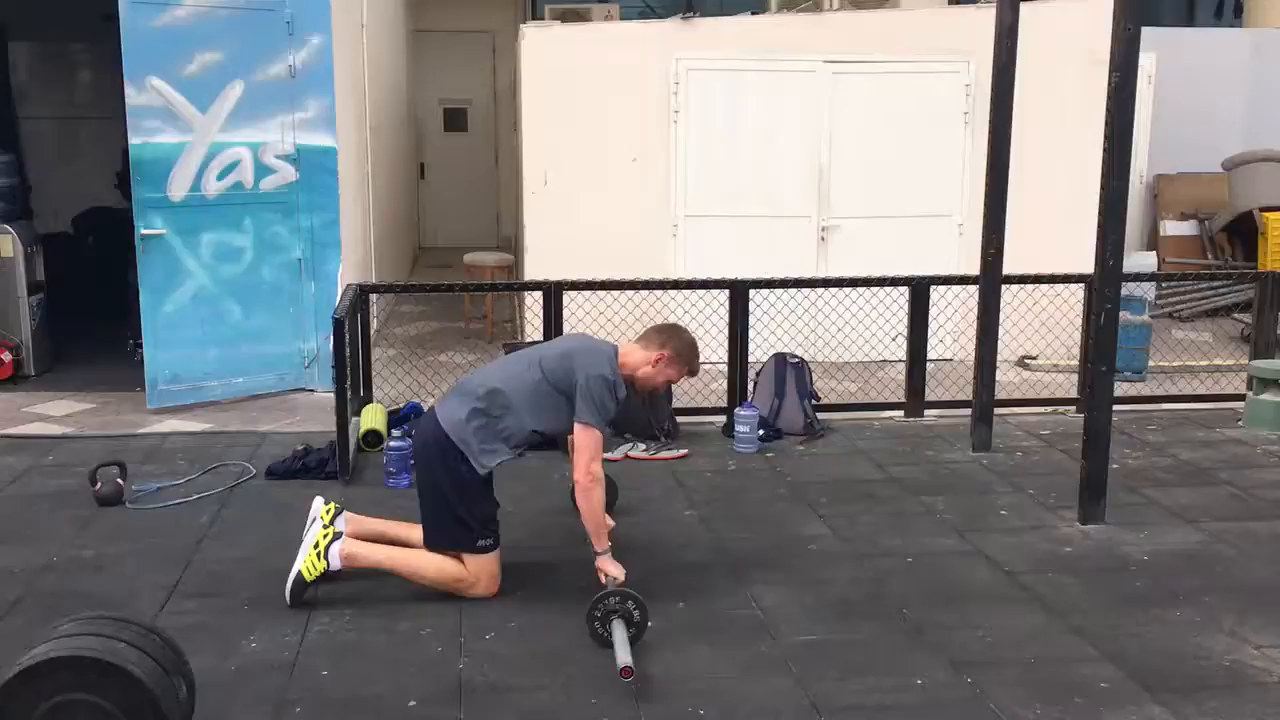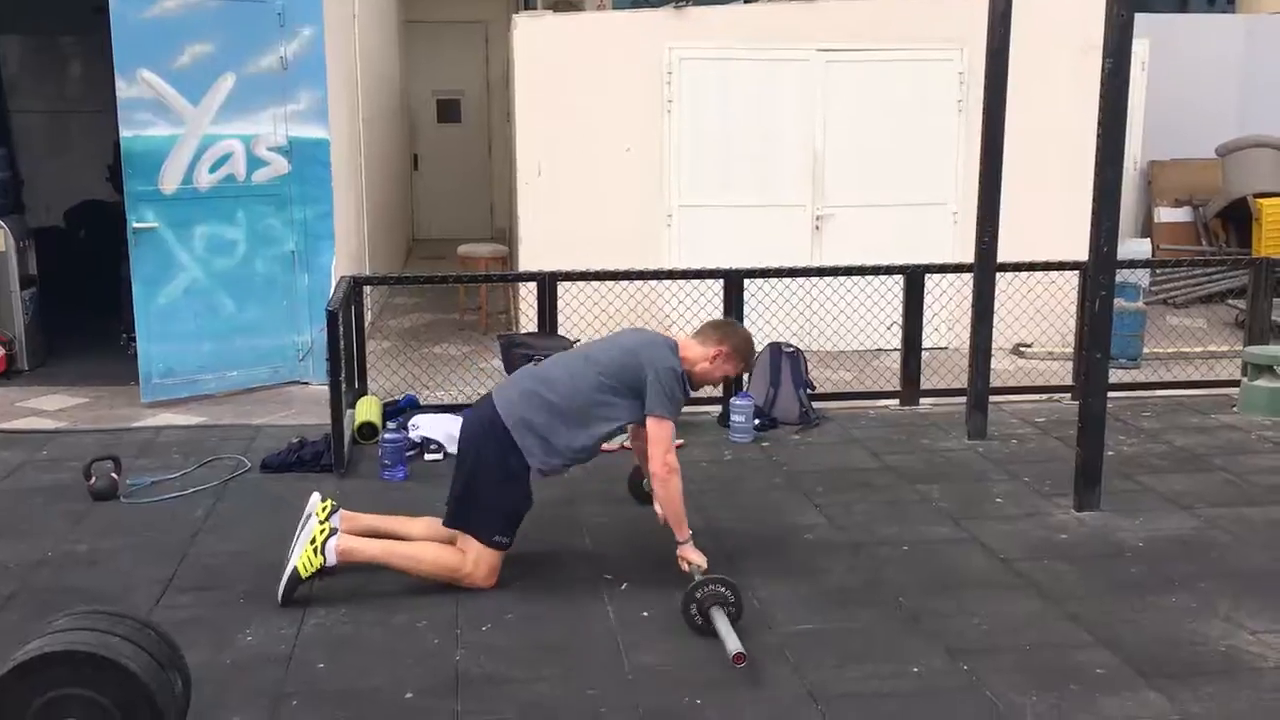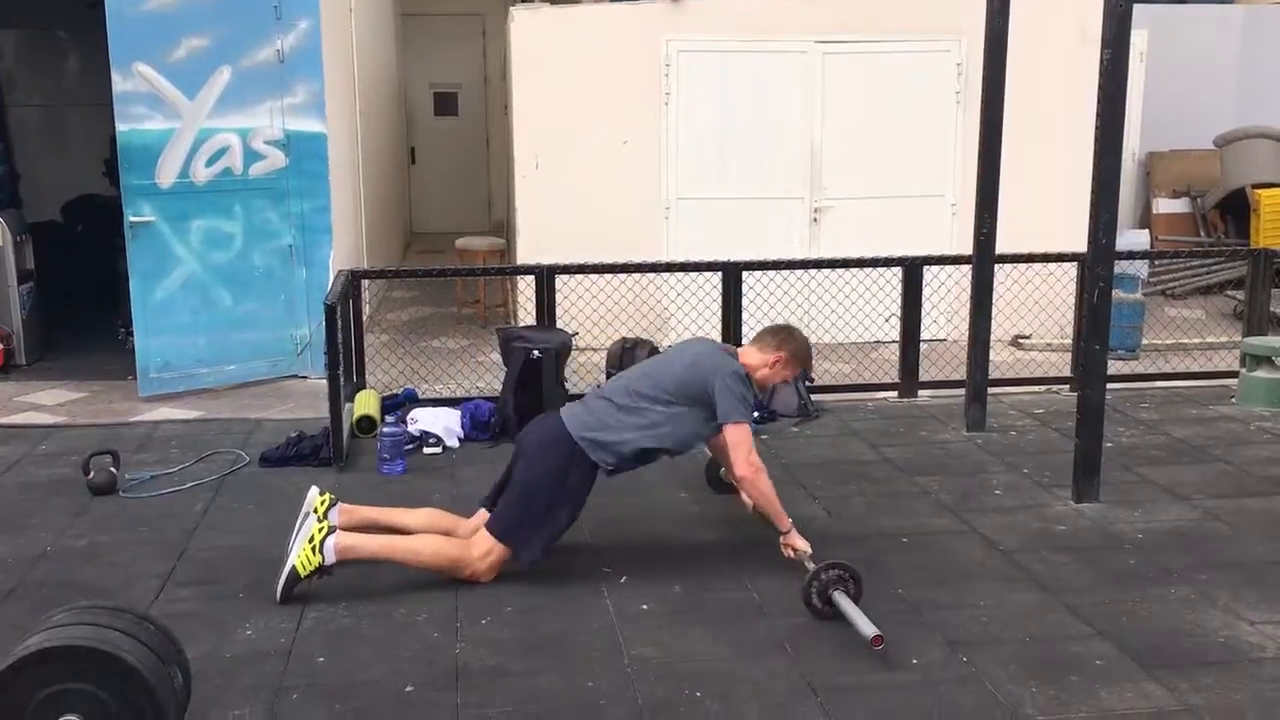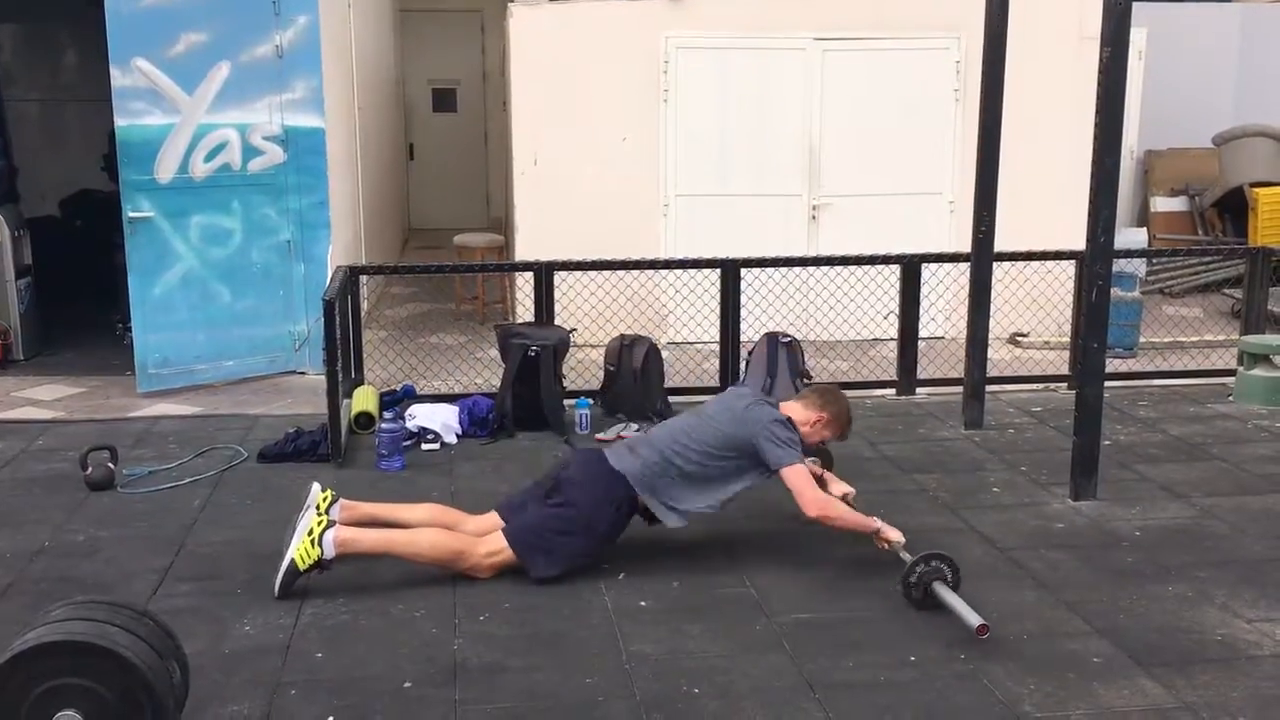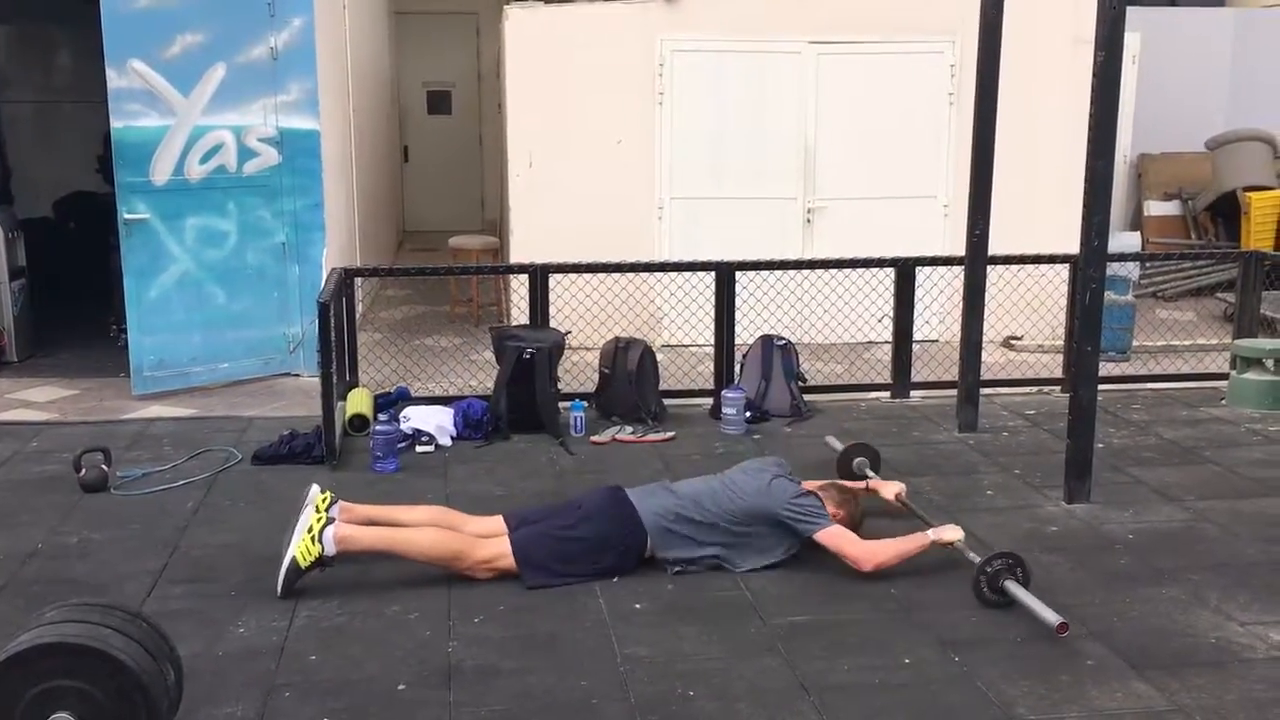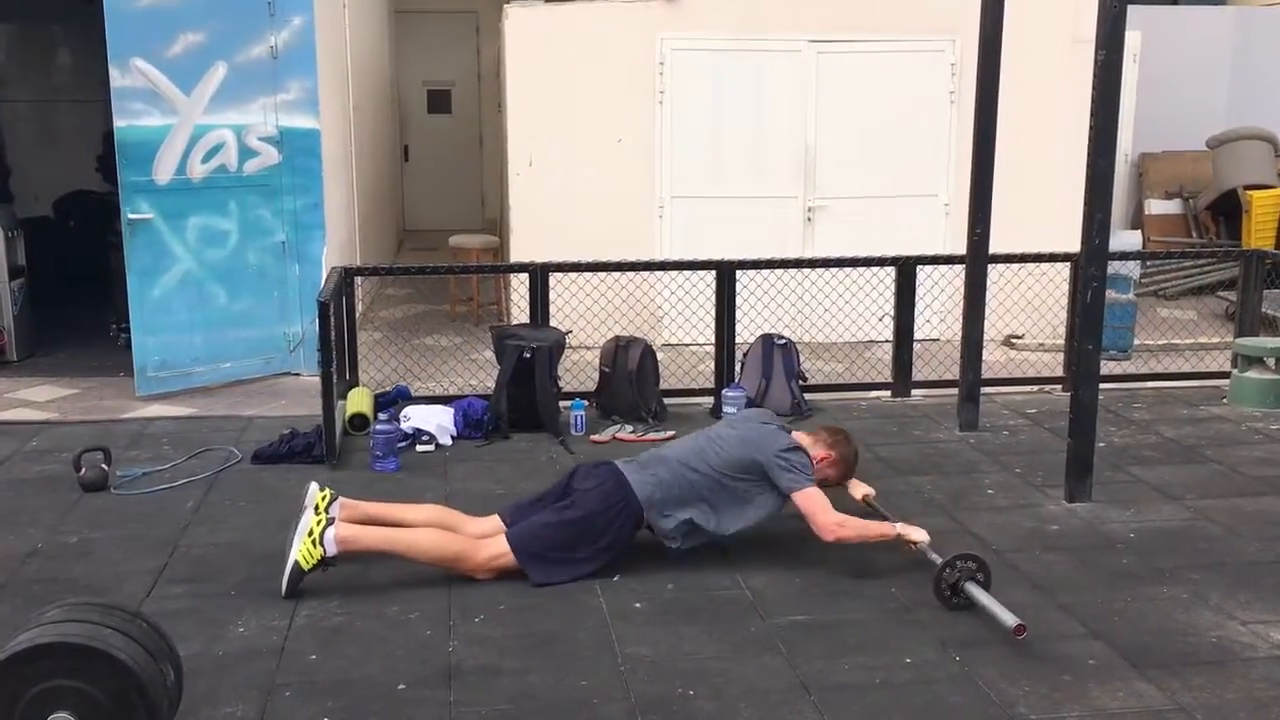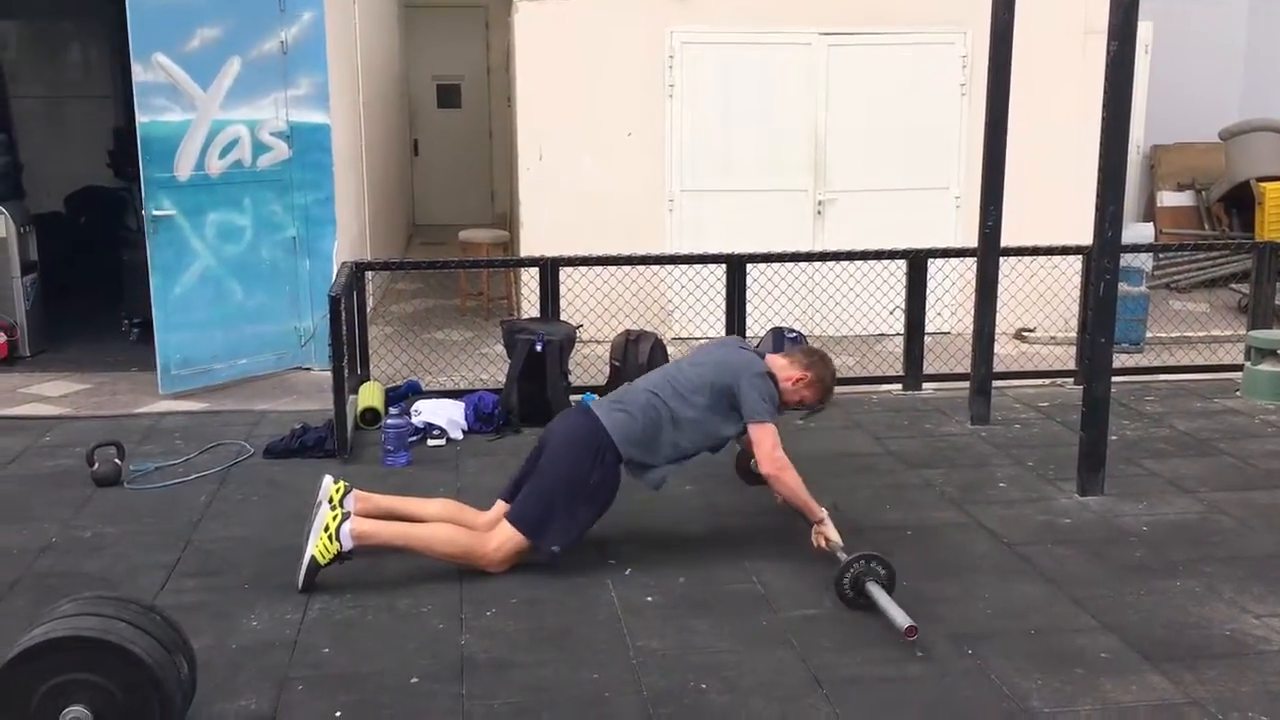
dt=0.5s
person 1, frame 1
left shoulder: (596, 355)
right shoulder: (602, 376)
left elbow: (578, 443)
right elbow: (587, 474)
left wrist: (597, 511)
right wrist: (603, 552)
left hip: (449, 429)
right hip: (454, 442)
left knee: (453, 544)
right knee: (480, 580)
left ankle: (340, 523)
right ankle: (339, 551)
person 1, frame 2
left shoulder: (652, 350)
right shoulder: (668, 369)
left elbow: (642, 435)
right elbow: (663, 465)
left wrist: (658, 497)
right wrist: (684, 541)
left hip: (495, 418)
right hip: (506, 432)
left knee: (465, 538)
right knee: (477, 570)
left ankle: (336, 520)
right ankle: (336, 548)
person 1, frame 3
left shoulder: (710, 355)
right shoulder: (732, 376)
left elbow: (714, 431)
right elbow: (748, 467)
left wrist: (742, 486)
right wrist: (785, 526)
left hip: (556, 432)
right hip: (571, 453)
left knee: (469, 531)
right knee: (477, 562)
left ankle: (334, 513)
right ankle: (333, 546)
person 1, frame 4
left shoulder: (752, 400)
right shoulder: (775, 425)
right elbow: (814, 509)
left wrist: (822, 474)
right wrist: (877, 527)
left hip: (595, 467)
right hip: (608, 495)
left knee: (473, 525)
right knee: (480, 557)
left ankle: (337, 509)
right ankle: (335, 540)
person 1, frame 5
left shoulder: (779, 471)
right shoulder: (795, 504)
right elbow: (866, 558)
left wrist: (871, 482)
right wrist: (933, 535)
left hip: (615, 504)
right hip: (623, 535)
left knee: (478, 526)
right knee: (480, 557)
left ankle: (336, 510)
right ankle: (333, 538)
person 1, frame 6
left shoulder: (766, 423)
right shoulder: (786, 455)
right elbow: (830, 528)
left wrist: (847, 479)
right wrist: (898, 530)
left hip: (603, 479)
right hip: (617, 508)
left knee: (475, 528)
right knee: (479, 558)
left ankle: (335, 508)
right ankle: (335, 538)
person 1, frame 7
left shoulder: (739, 352)
right shoulder: (758, 377)
left elbow: (740, 427)
right elbow: (774, 464)
left wrist: (772, 475)
right wrist: (818, 518)
left hip: (580, 426)
right hip: (596, 448)
left knee: (487, 521)
right knee: (494, 551)
left ankle: (350, 500)
right ankle: (349, 531)
